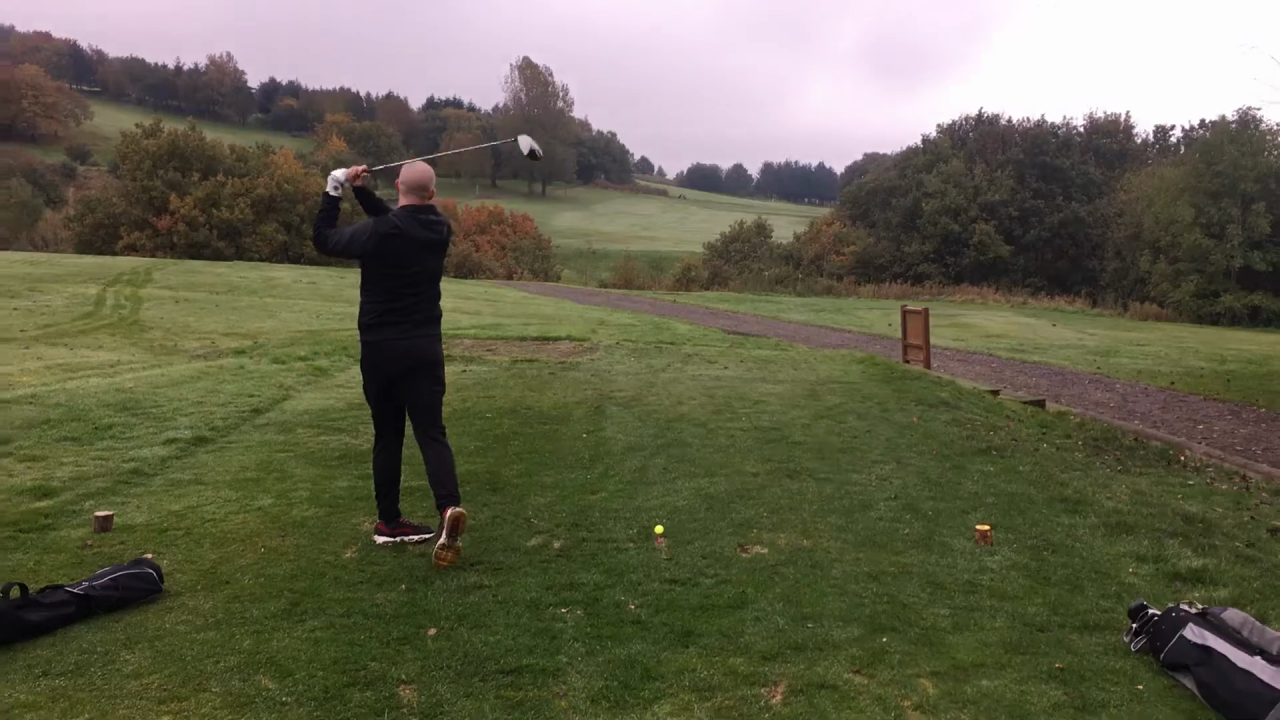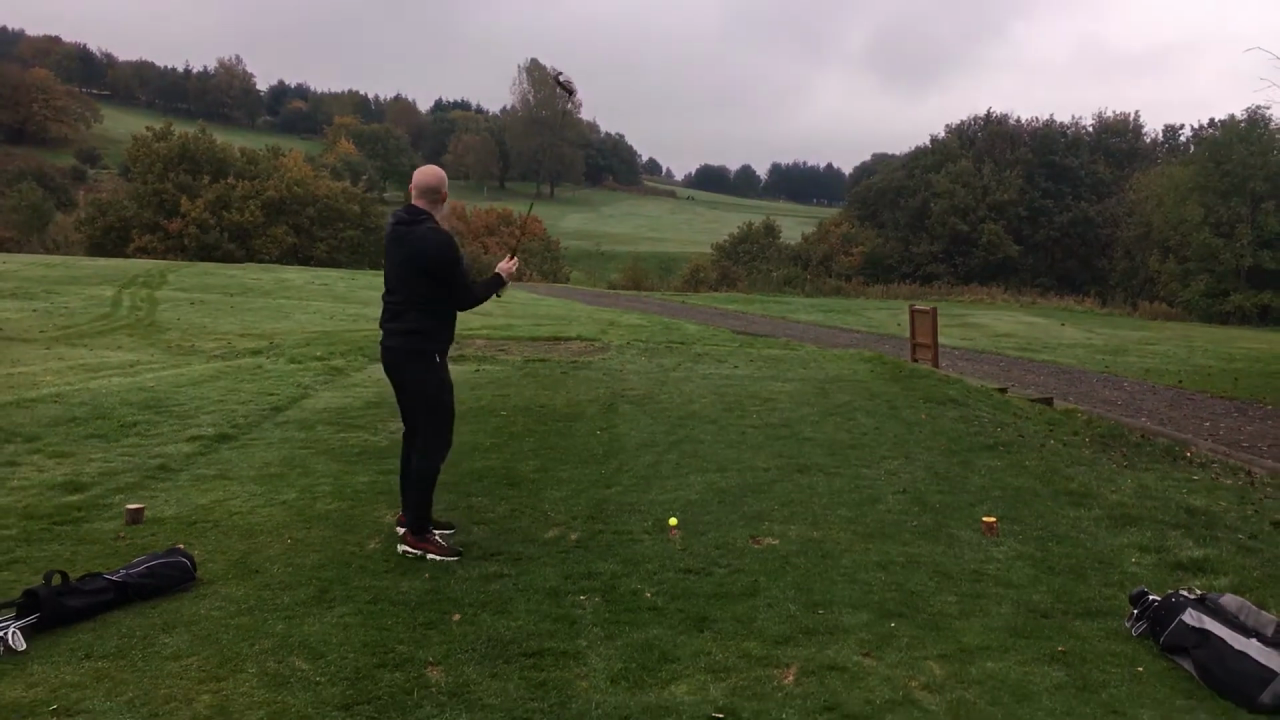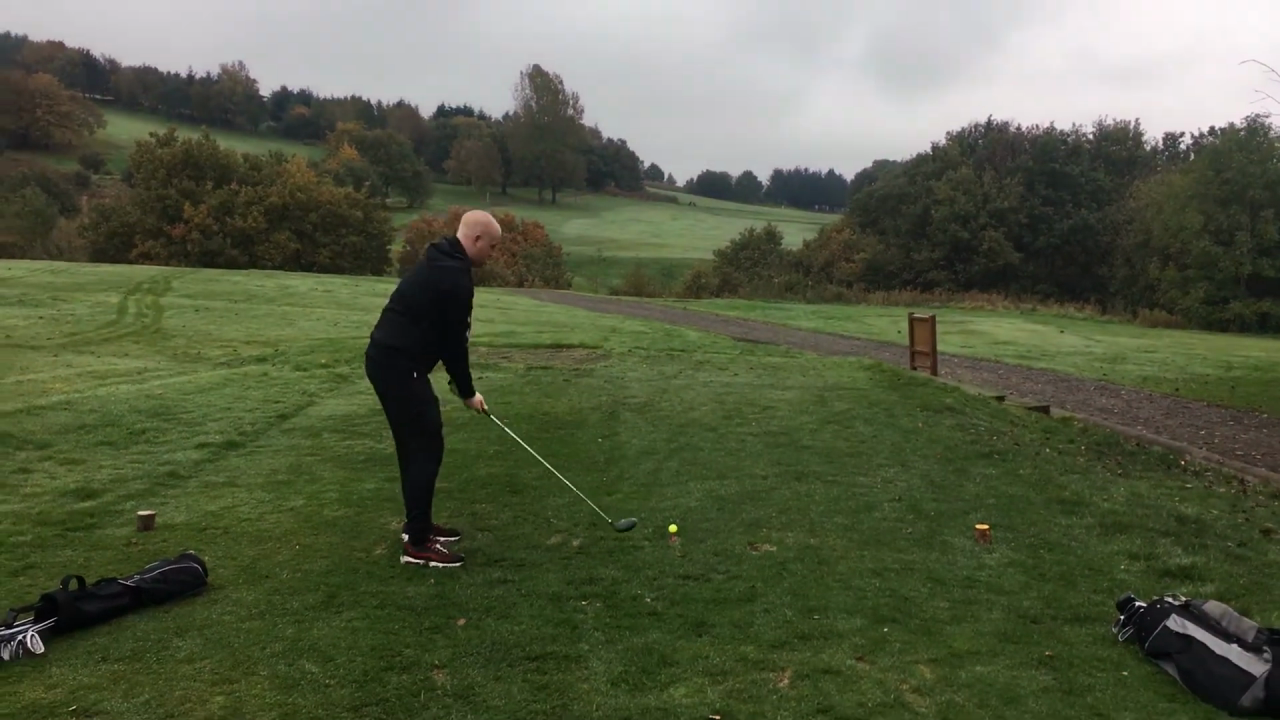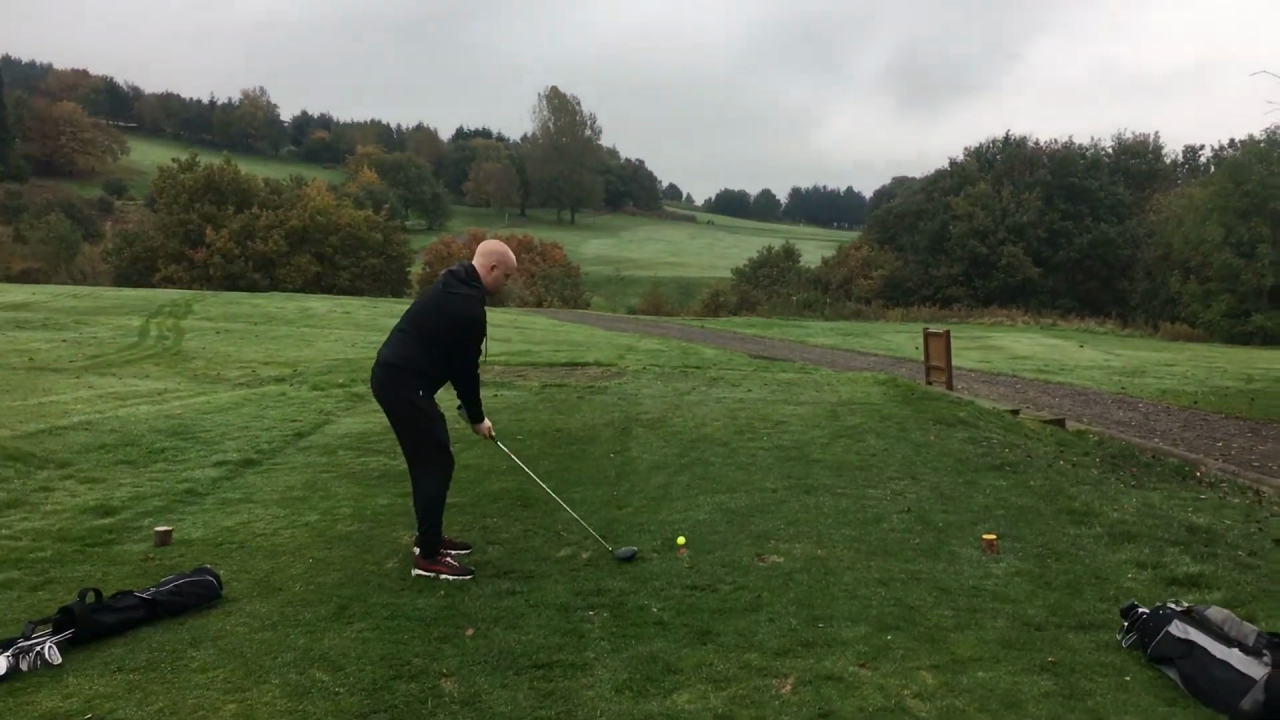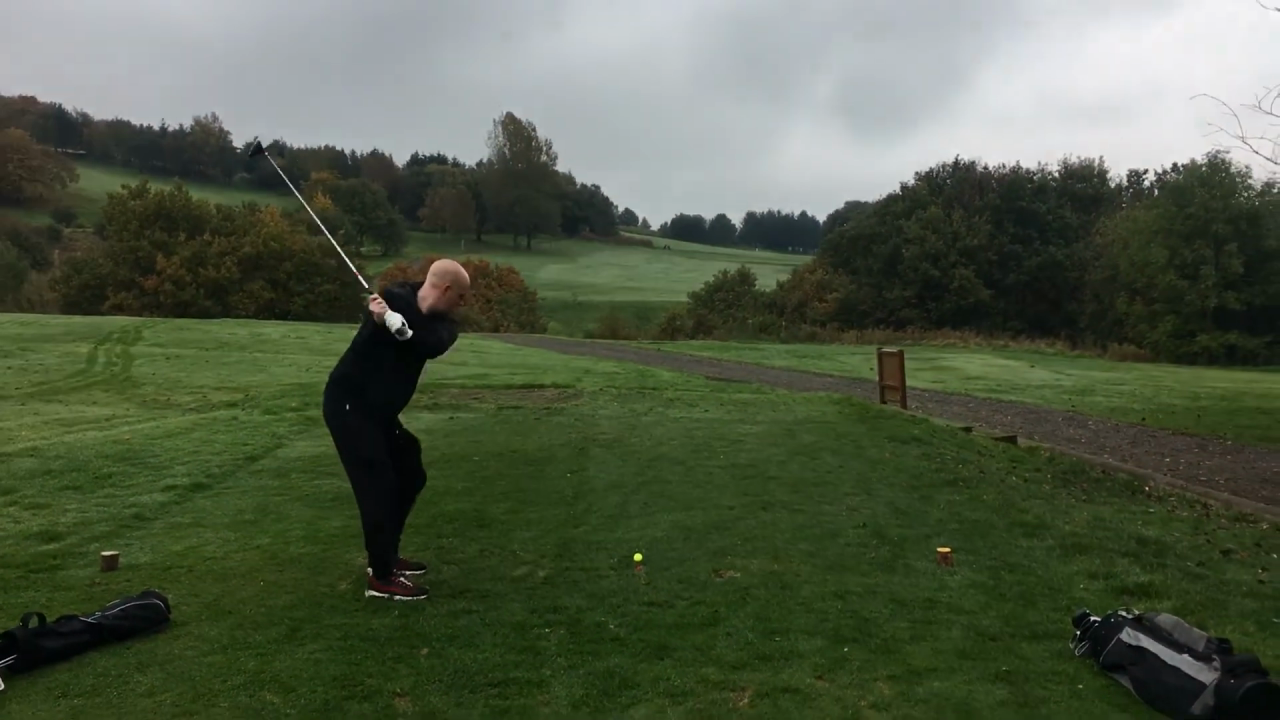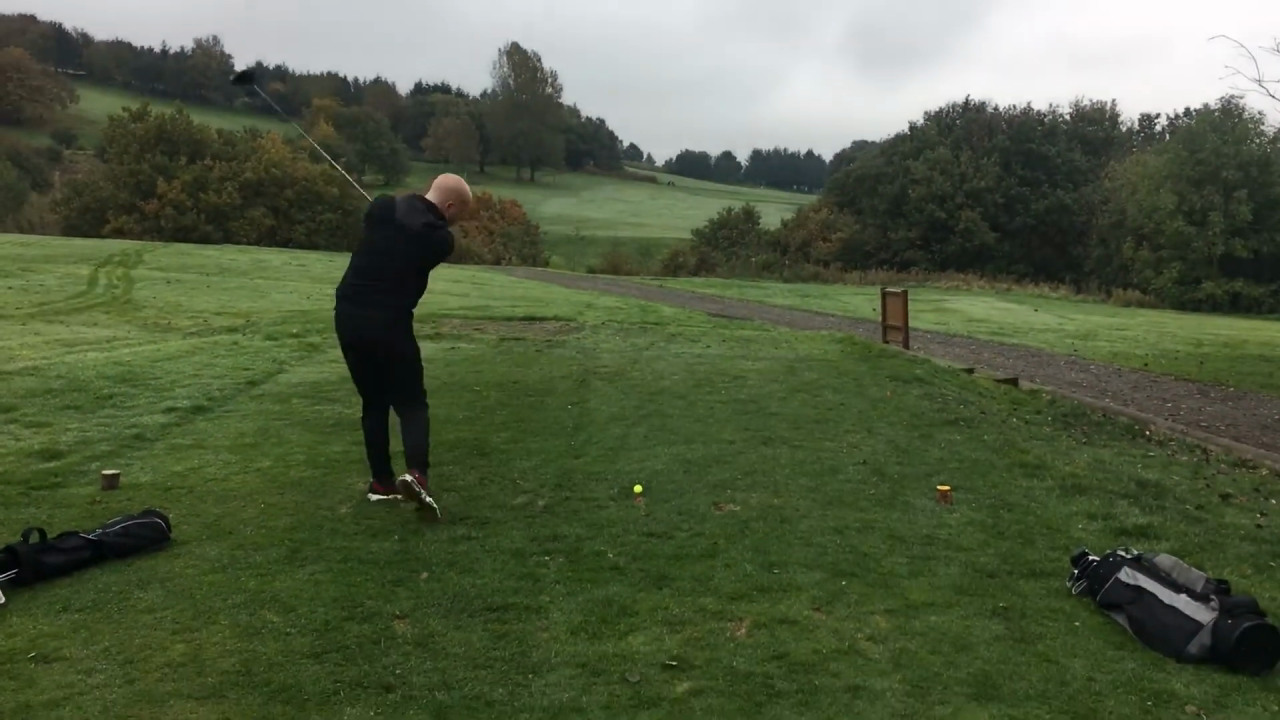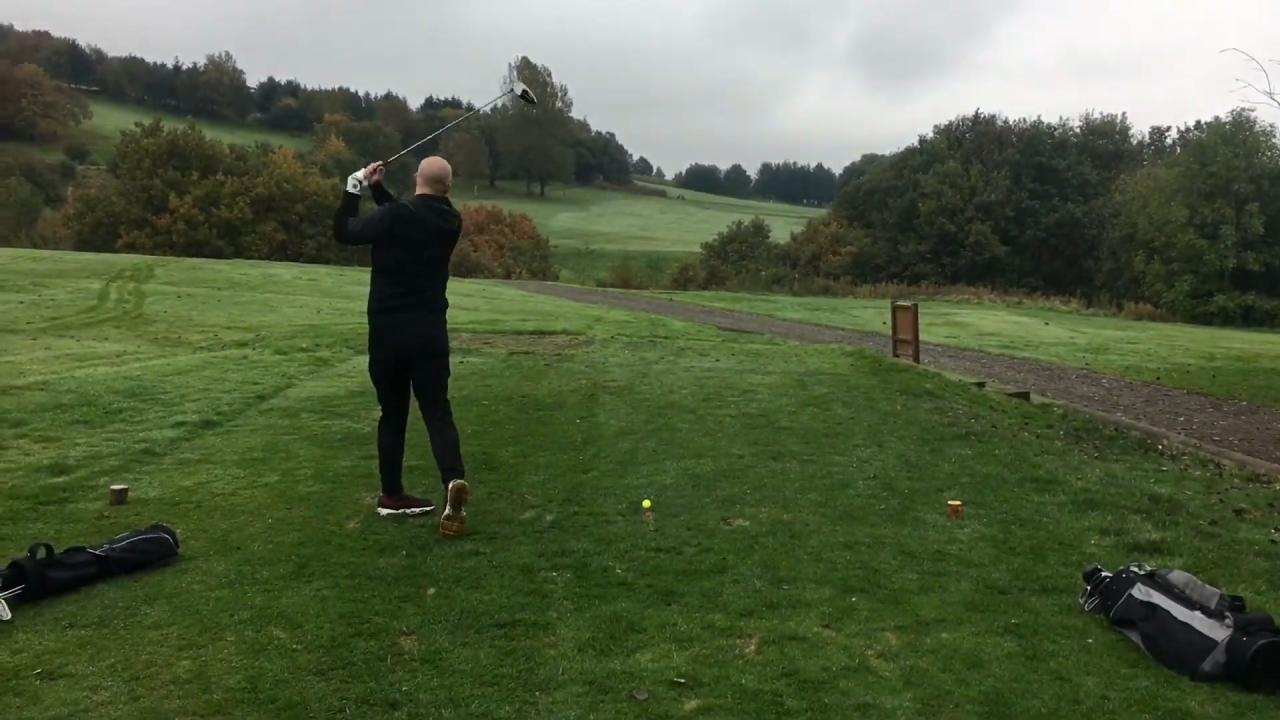
dt=0.7s
person 1, frame 1
left shoulder: (378, 232)
right shoulder: (441, 229)
left elbow: (324, 241)
left wrist: (335, 188)
right wrist: (362, 192)
left hip: (381, 347)
right hip: (425, 346)
left knee: (387, 435)
right knee: (431, 432)
left ankle: (389, 521)
right ankle: (449, 506)
person 1, frame 2
left shoulder: (397, 233)
right shoulder: (436, 240)
right elbow: (463, 298)
left wrist: (488, 278)
right wrist: (500, 277)
left hip: (395, 346)
right hip: (423, 351)
left knee: (417, 432)
right knee: (435, 438)
left ankle: (410, 514)
right ankle: (416, 533)
person 1, frame 3
left shoulder: (438, 262)
right shoulder: (455, 279)
right elbow: (454, 341)
left wrist: (460, 384)
right wrist: (468, 391)
left hip: (388, 358)
right hip: (399, 365)
left knee: (418, 445)
right knee: (426, 448)
left ankle: (417, 523)
right ankle: (418, 542)
person 1, frame 4
left shoulder: (453, 286)
right shoulder: (467, 307)
right elbow: (465, 367)
left wrist: (469, 409)
right wrist: (476, 416)
left hip: (394, 375)
right hip: (404, 383)
left knee: (429, 459)
right knee: (436, 463)
left ankle: (429, 537)
right ankle: (429, 556)
person 1, frame 5
left shoulder: (445, 325)
right shoulder: (393, 300)
left elbow: (432, 346)
right elbow: (368, 348)
right wrist: (382, 321)
left hip: (383, 411)
right hip: (349, 405)
left knee: (411, 476)
right knee: (378, 486)
left ankle: (385, 555)
right ankle: (381, 576)
person 1, frame 6
left shoulder: (384, 207)
right shoulder: (441, 239)
left hip: (349, 317)
right hip: (389, 324)
left knee: (374, 400)
right knee: (411, 402)
left ankle: (381, 480)
right ankle: (416, 473)
person 1, frame 7
left shoulder: (393, 215)
right shoulder: (452, 223)
left elbow: (343, 233)
left wrist: (356, 184)
right wrist: (378, 189)
left hip: (386, 329)
right hip: (430, 330)
left knee: (392, 413)
right knee: (437, 412)
left ankle: (391, 494)
right ankle: (454, 480)
